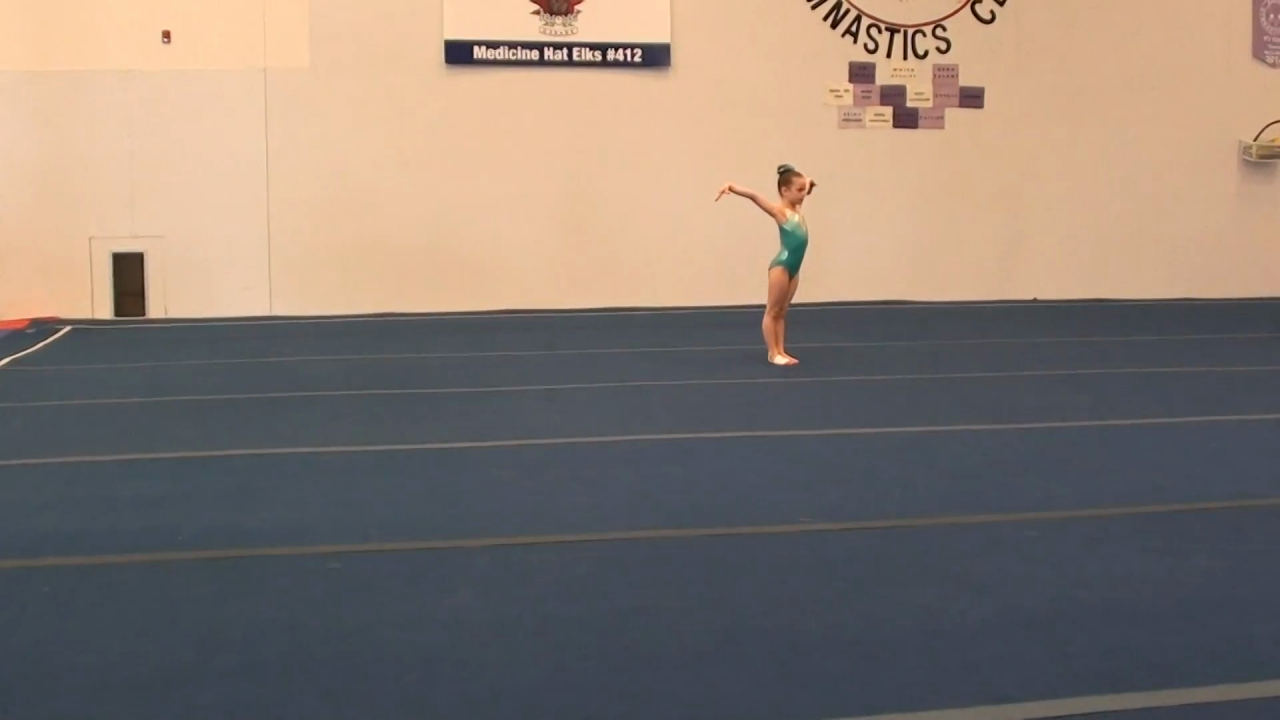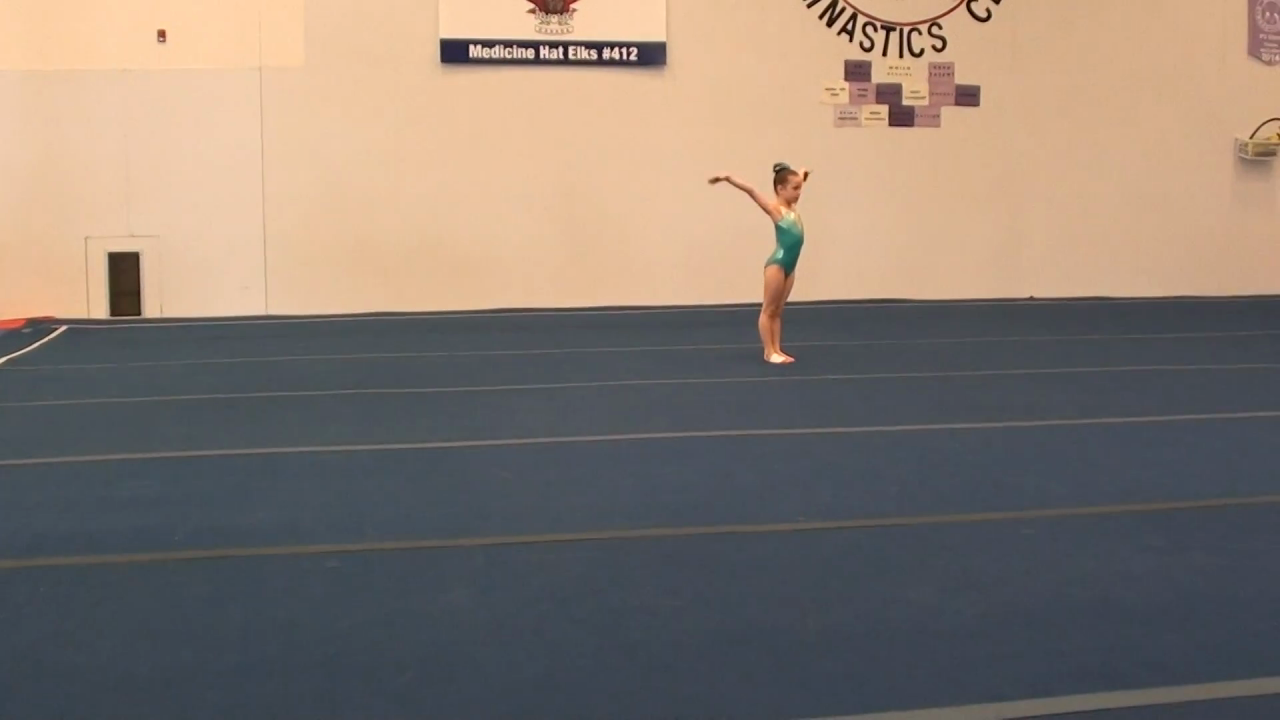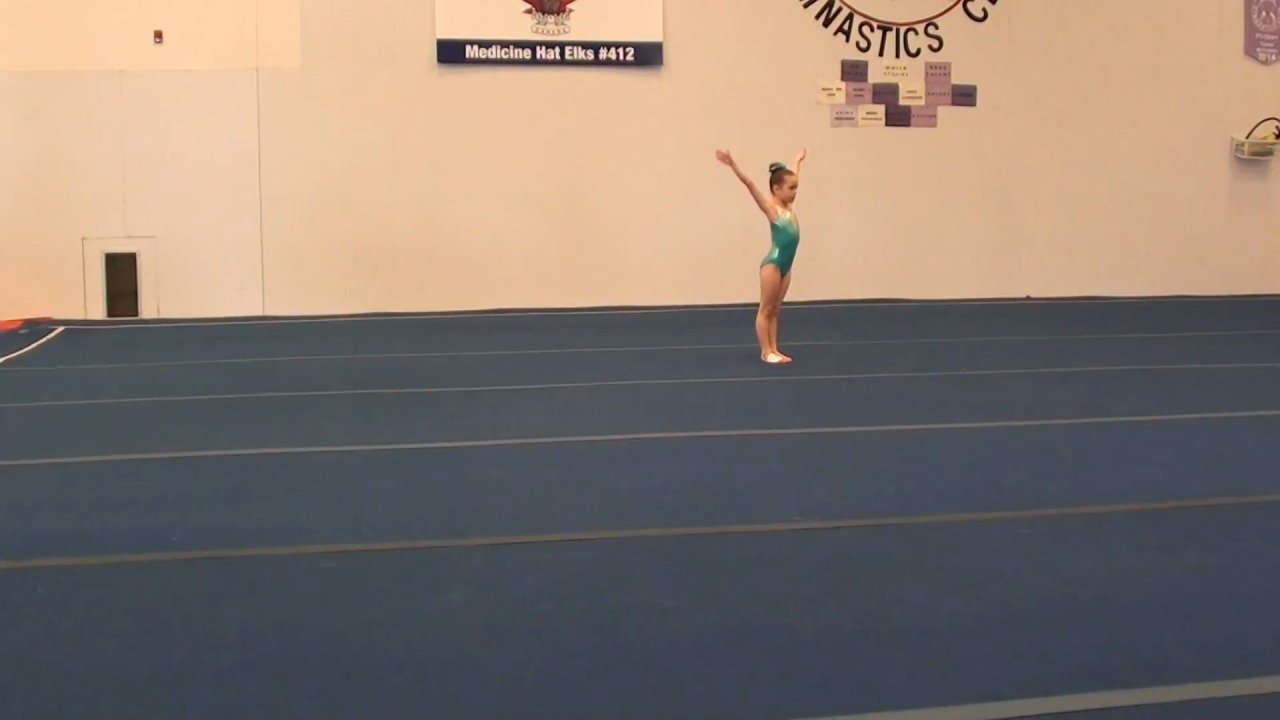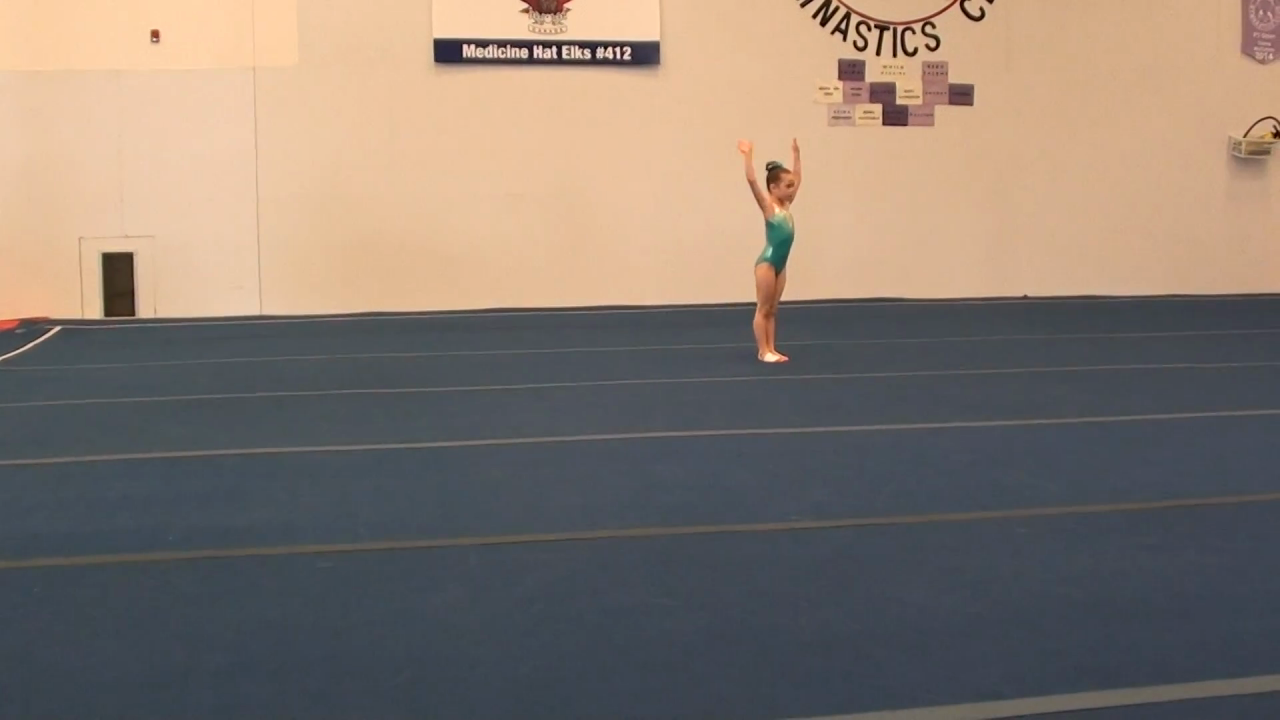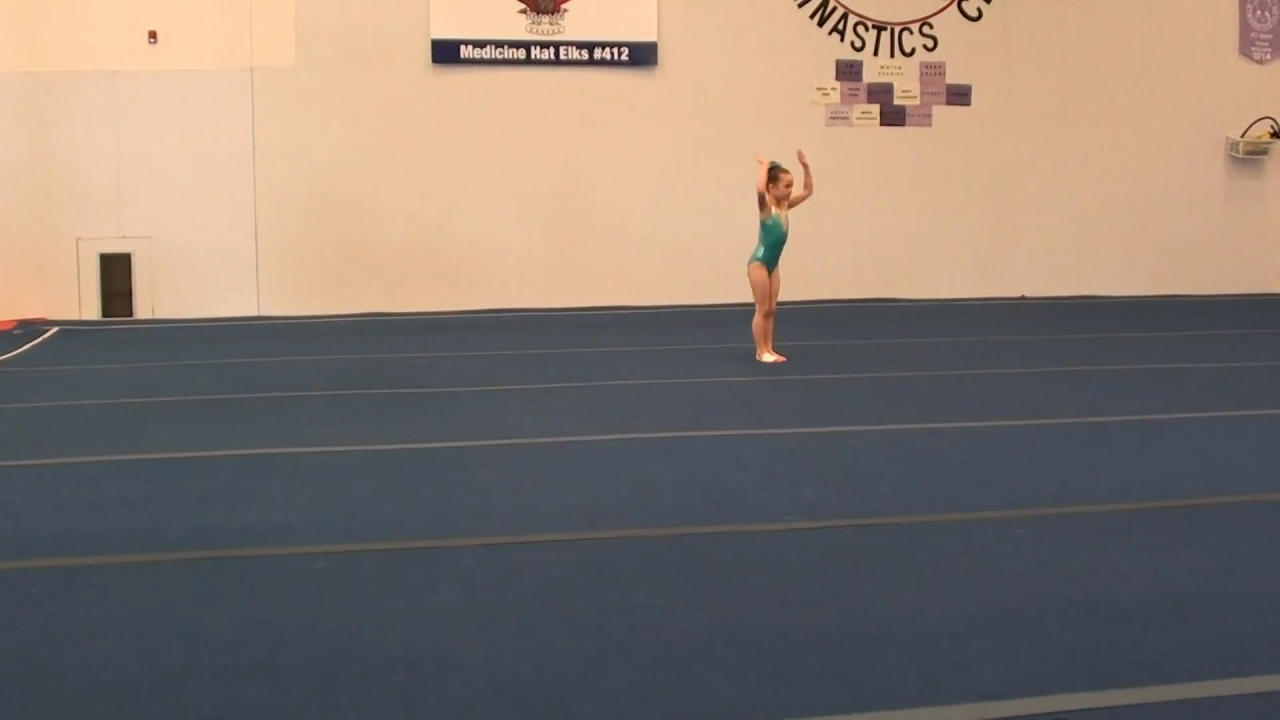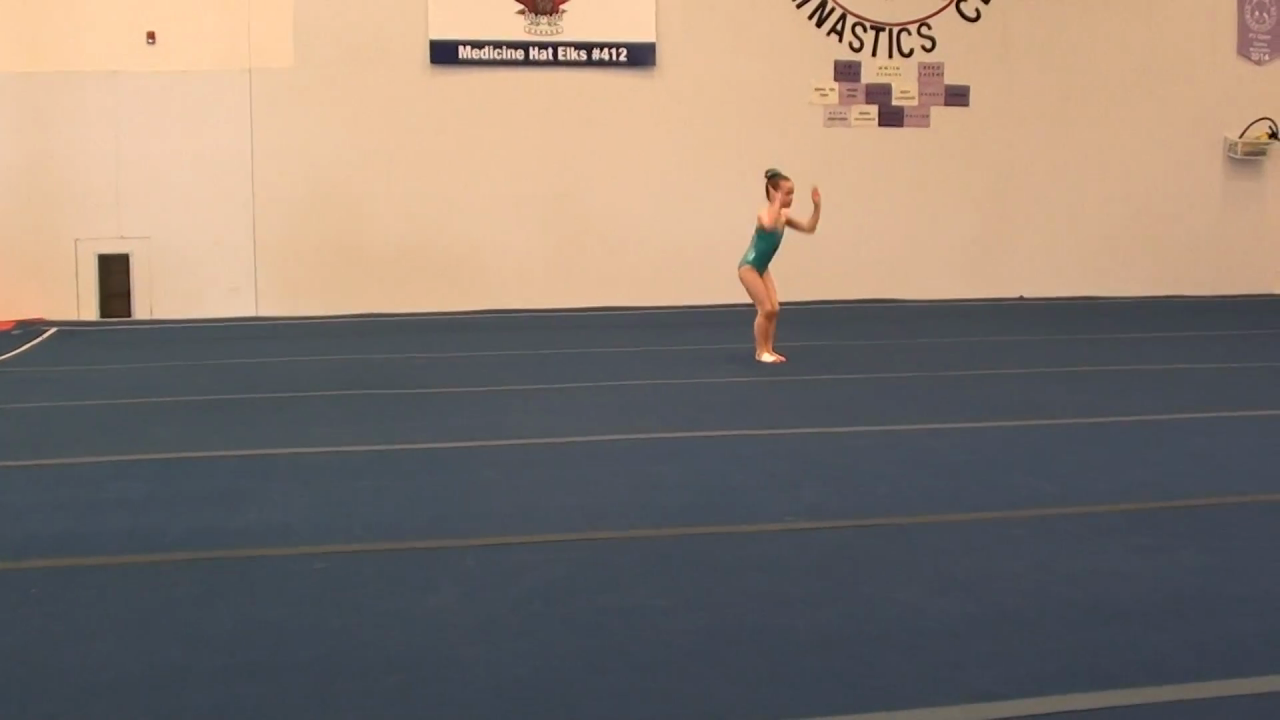
dt=0.1s
person 1, frame 1
left shoulder: (796, 210)
right shoulder: (779, 211)
left elbow: (802, 189)
right elbow: (754, 197)
left hip: (794, 268)
right hip: (781, 266)
left knee: (781, 313)
right knee: (772, 312)
left ankle: (781, 351)
right ankle: (773, 353)
person 1, frame 2
left shoulder: (792, 208)
right shoulder: (774, 208)
left elbow: (796, 183)
right elbow: (750, 191)
left hip: (789, 267)
right hip: (777, 265)
left knee: (777, 311)
right knee: (769, 311)
left ankle: (777, 350)
right ankle: (769, 352)
person 1, frame 3
left shoulder: (788, 208)
right shoulder: (770, 207)
left elbow: (792, 180)
right elbow: (750, 185)
right wrist: (732, 164)
left hip: (785, 265)
right hip: (773, 264)
left knee: (774, 311)
right knee: (765, 310)
left ankle: (773, 350)
right ankle: (765, 351)
person 1, frame 4
left shoulder: (785, 205)
right shoulder: (767, 206)
left elbow: (796, 180)
right elbow: (752, 180)
left hip: (780, 263)
right hip: (767, 262)
left knee: (772, 309)
right knee: (763, 309)
left ankle: (770, 348)
right ankle: (763, 350)
person 1, frame 5
left shoulder: (784, 207)
right shoulder: (765, 205)
left elbow: (807, 191)
right elbow: (760, 190)
left wrist: (805, 167)
left hip: (771, 265)
right hip: (759, 263)
left knee: (770, 309)
right knee: (763, 310)
left ankle: (768, 349)
right ankle: (761, 351)
person 1, frame 6
left shoulder: (784, 216)
right shoulder: (765, 214)
left elbow: (809, 228)
right elbow: (770, 225)
left wrist: (816, 206)
left hip: (762, 268)
right hip: (749, 267)
left knee: (774, 309)
right knee: (766, 309)
left ankle: (769, 349)
right ankle: (761, 351)
